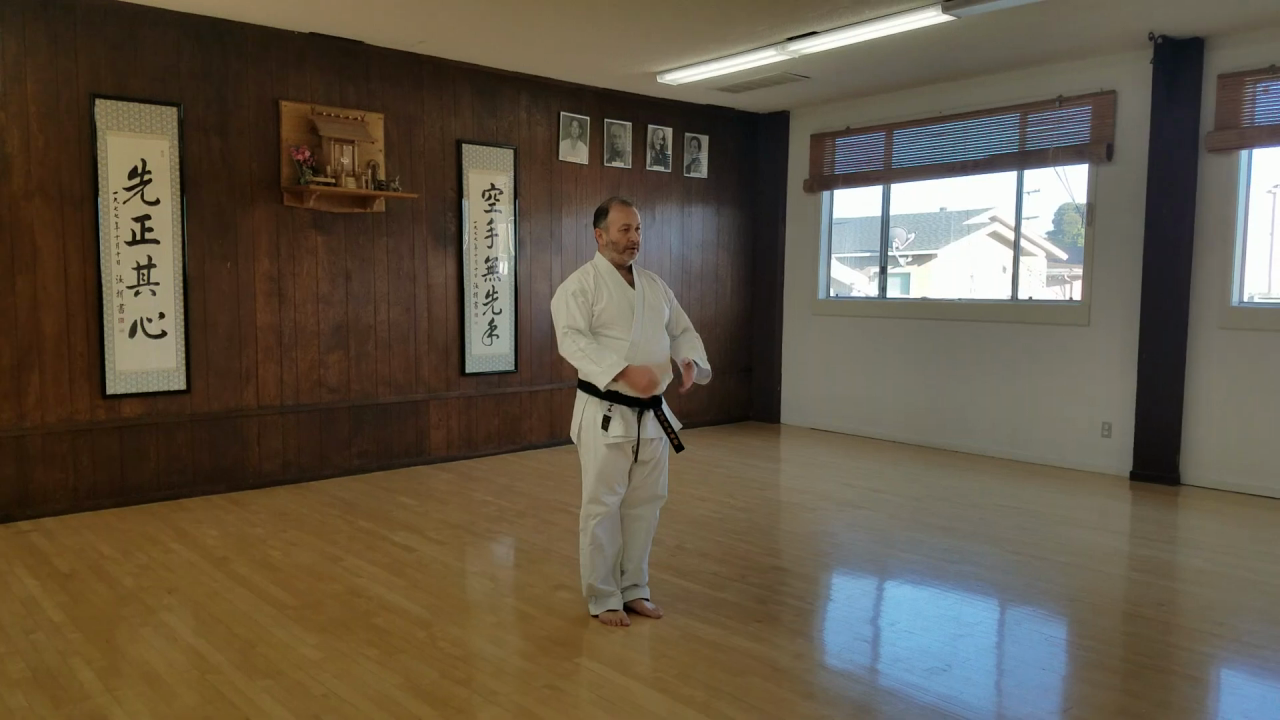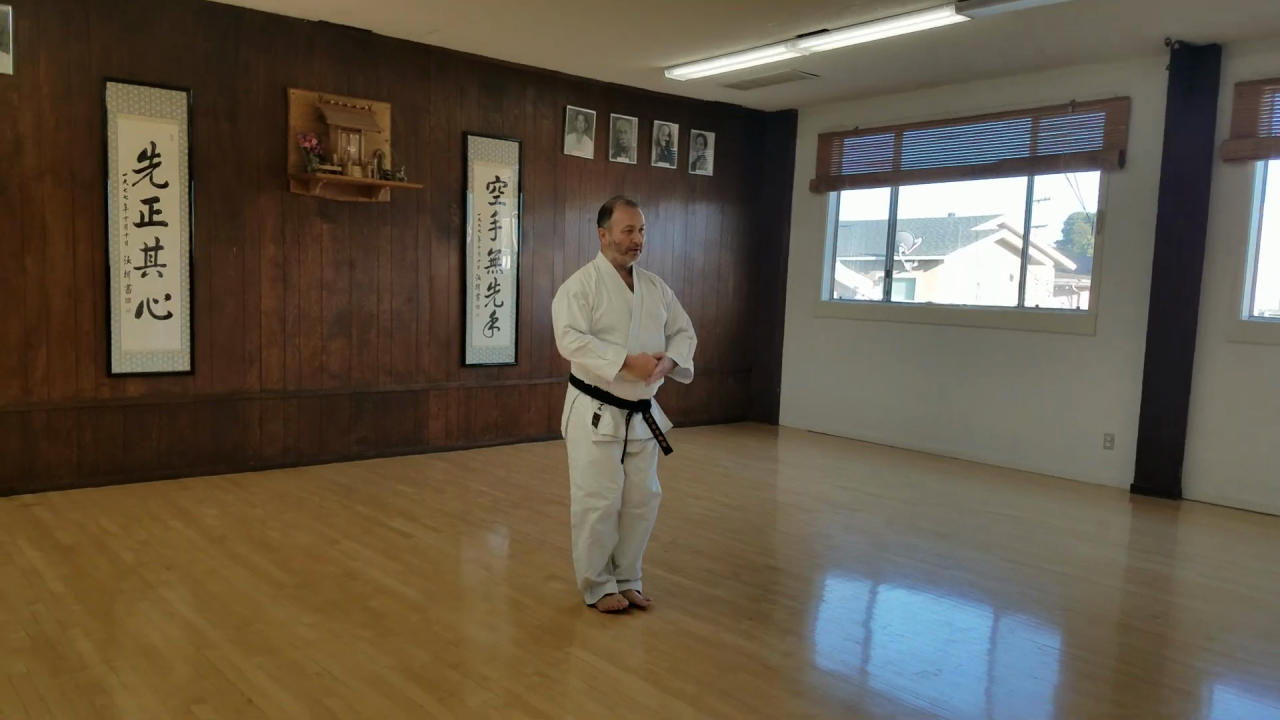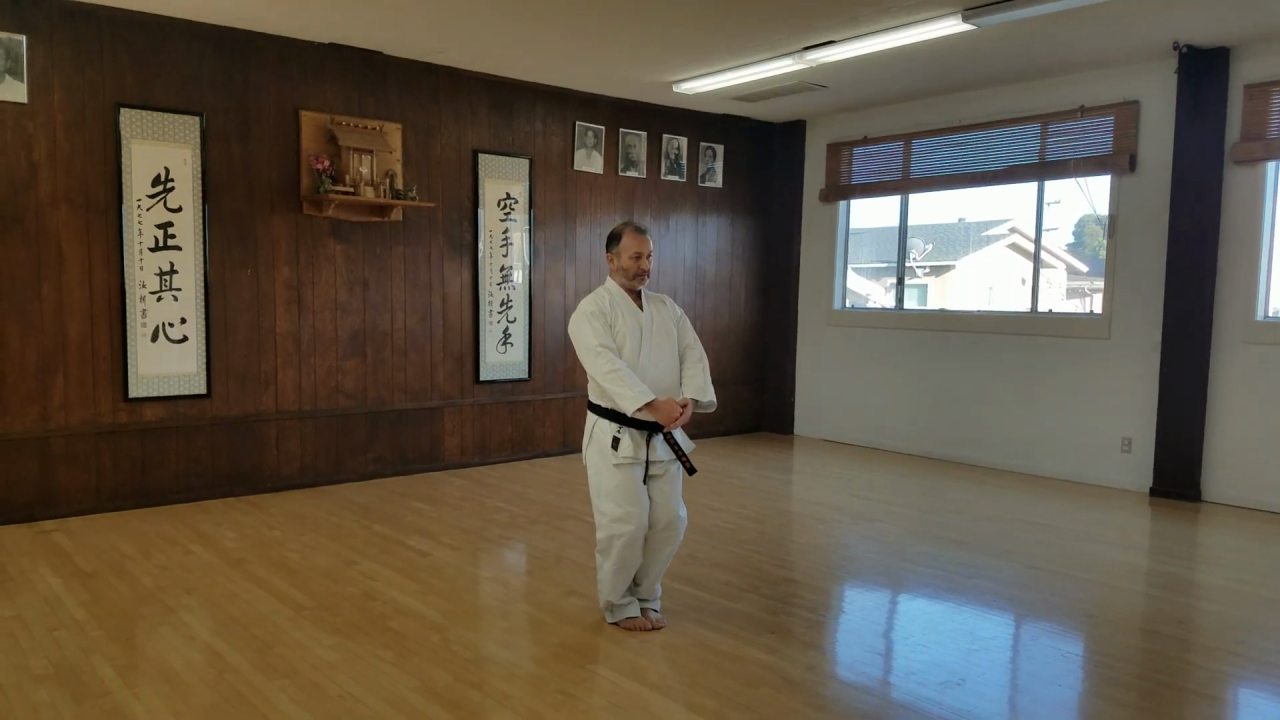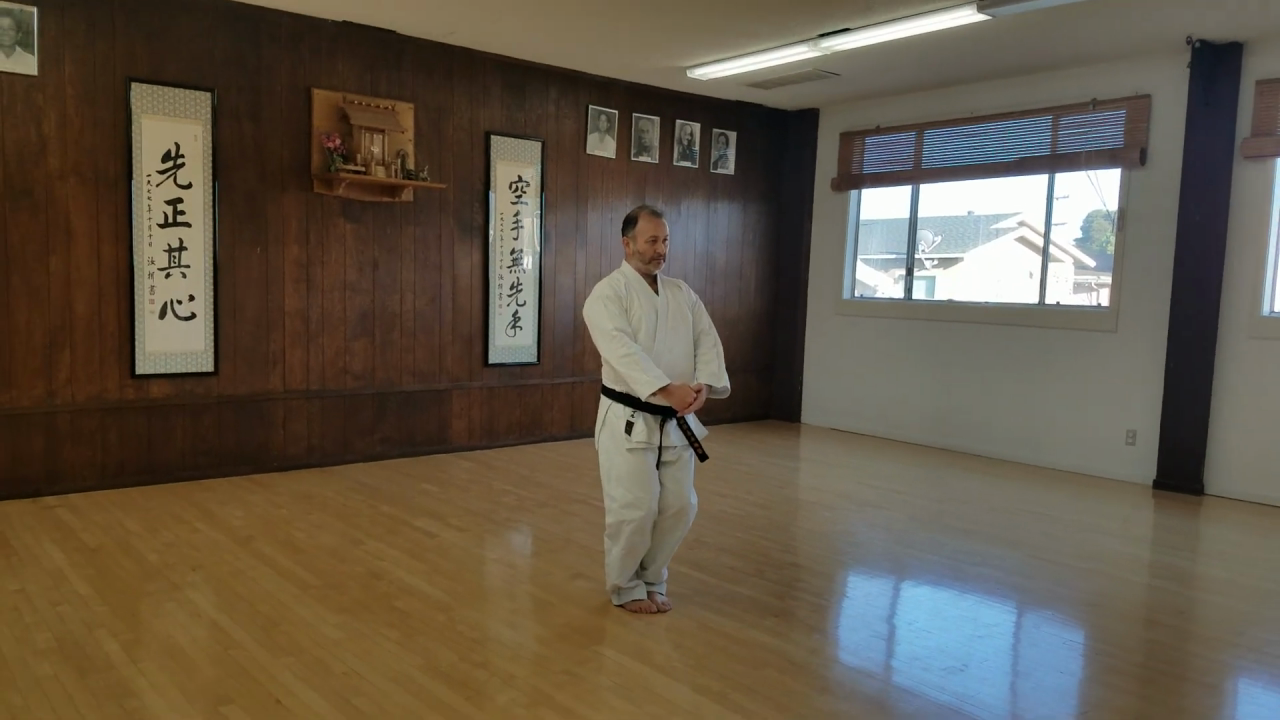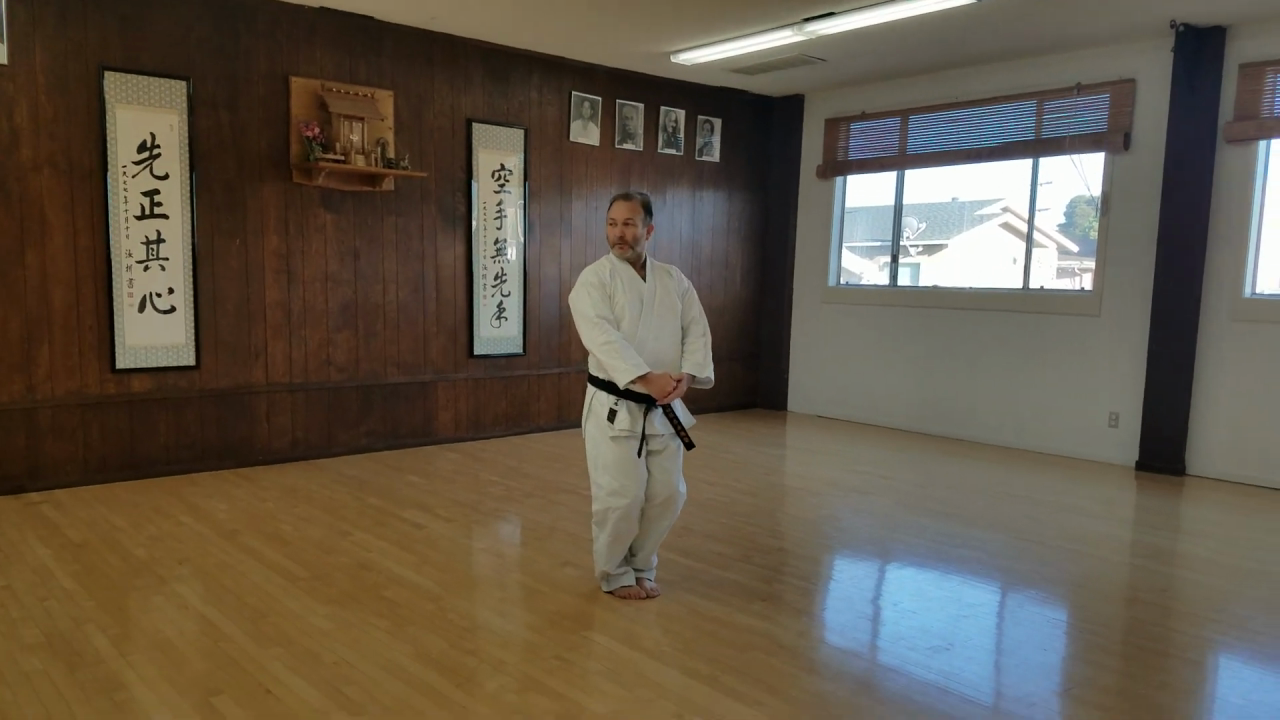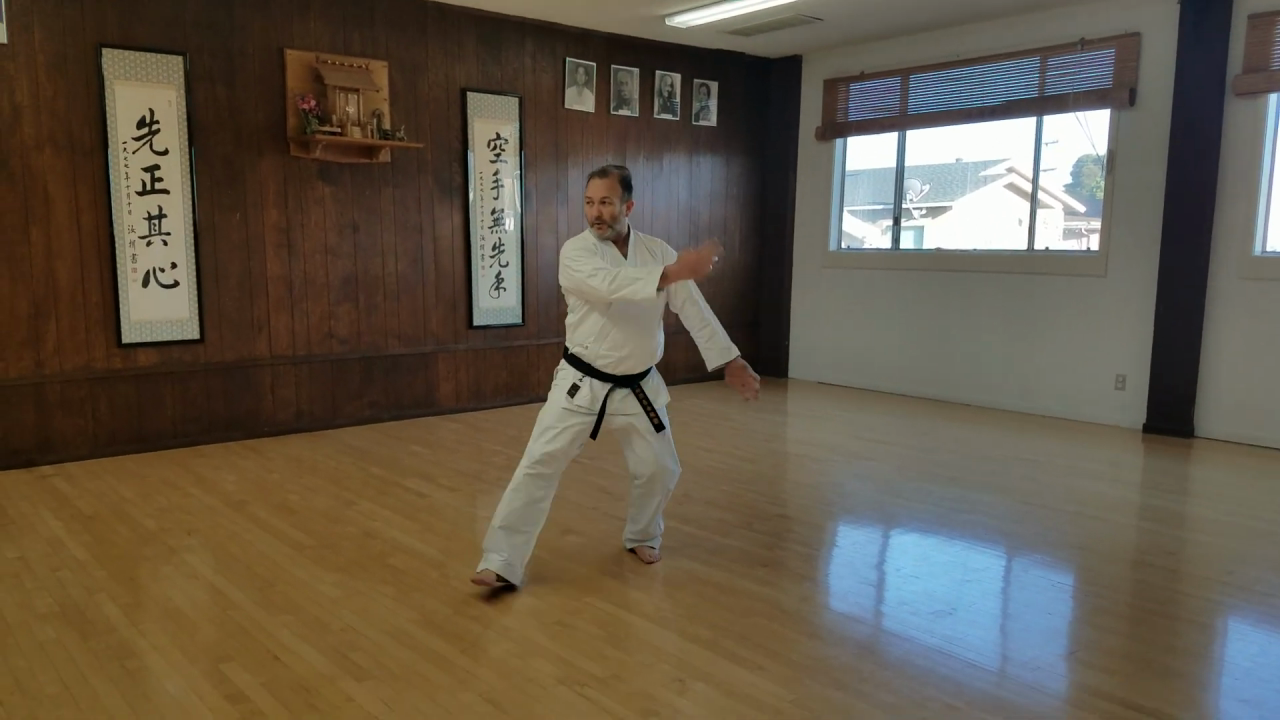
dt=0.5s
person 1, frame 1
left shoulder: (654, 284)
right shoulder: (580, 285)
left elbow: (681, 332)
right elbow: (572, 342)
left wrist: (691, 364)
right wrist: (623, 371)
left hip: (651, 414)
right hip: (608, 414)
left knee: (645, 503)
right knee: (603, 506)
left ankle: (633, 588)
right ankle: (603, 597)
person 1, frame 2
left shoulder: (656, 287)
right shoulder: (581, 285)
left elbow: (684, 331)
right elbow: (572, 340)
left wrist: (668, 359)
right wrist: (627, 361)
left hip: (641, 414)
right hip: (594, 413)
left knee: (642, 500)
right knee: (597, 501)
left ankle: (626, 579)
right ankle: (597, 585)
person 1, frame 3
left shoulder: (667, 308)
right shoulder: (592, 309)
left elbow: (693, 357)
right elbow: (605, 365)
left wrist: (689, 399)
right wrist: (654, 403)
left hip: (663, 436)
right hip: (615, 436)
left knee: (668, 521)
right knee: (624, 524)
left ankle: (645, 597)
right ankle: (619, 605)
person 1, frame 4
left shoulder: (681, 293)
right shoulder: (607, 294)
left elbow: (707, 343)
right elbow: (622, 350)
left wrist: (704, 384)
right wrist: (669, 388)
left hip: (676, 421)
right hip: (628, 420)
left knee: (678, 507)
right knee: (633, 510)
left ankle: (652, 580)
right ankle: (625, 587)
person 1, frame 5
left shoulder: (674, 279)
right shoulder: (594, 279)
left elbow: (697, 332)
right elbow: (602, 337)
left wrist: (687, 375)
right wrist: (647, 378)
left hip: (663, 408)
right hip: (614, 407)
left knee: (667, 495)
right knee: (620, 498)
left ankle: (641, 568)
right ankle: (615, 575)
person 1, frame 6
left shoulder: (658, 250)
right shoulder: (577, 250)
left elbow: (694, 310)
right elbow: (608, 285)
left wrist: (730, 360)
right wrist: (671, 273)
left hip: (638, 387)
right hip: (581, 383)
left knee: (660, 468)
right knee: (540, 463)
left ankle: (643, 536)
right ankle: (501, 563)
